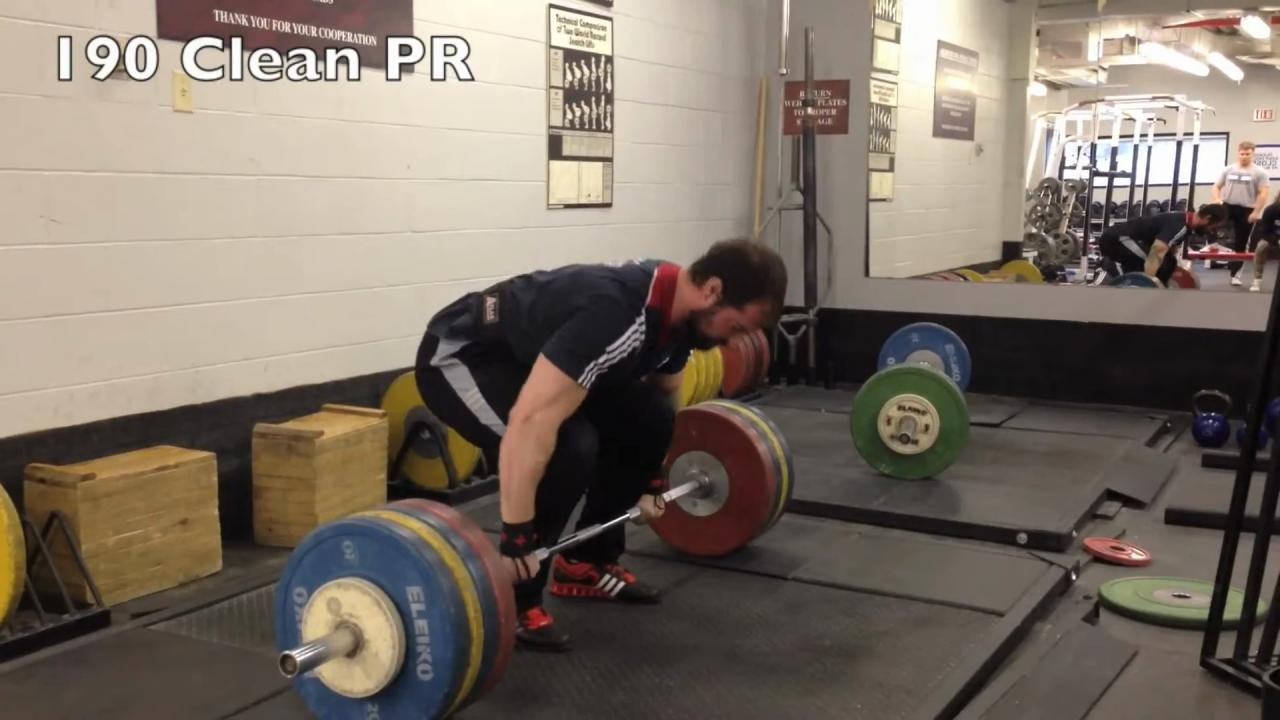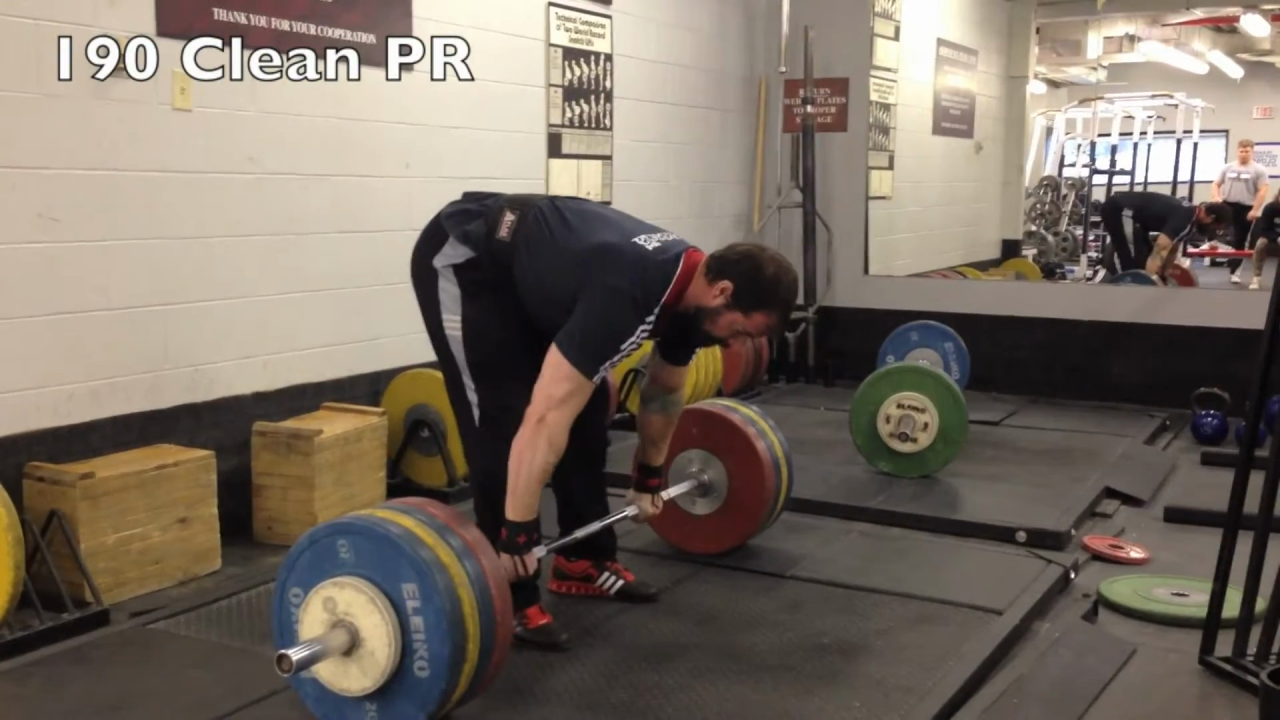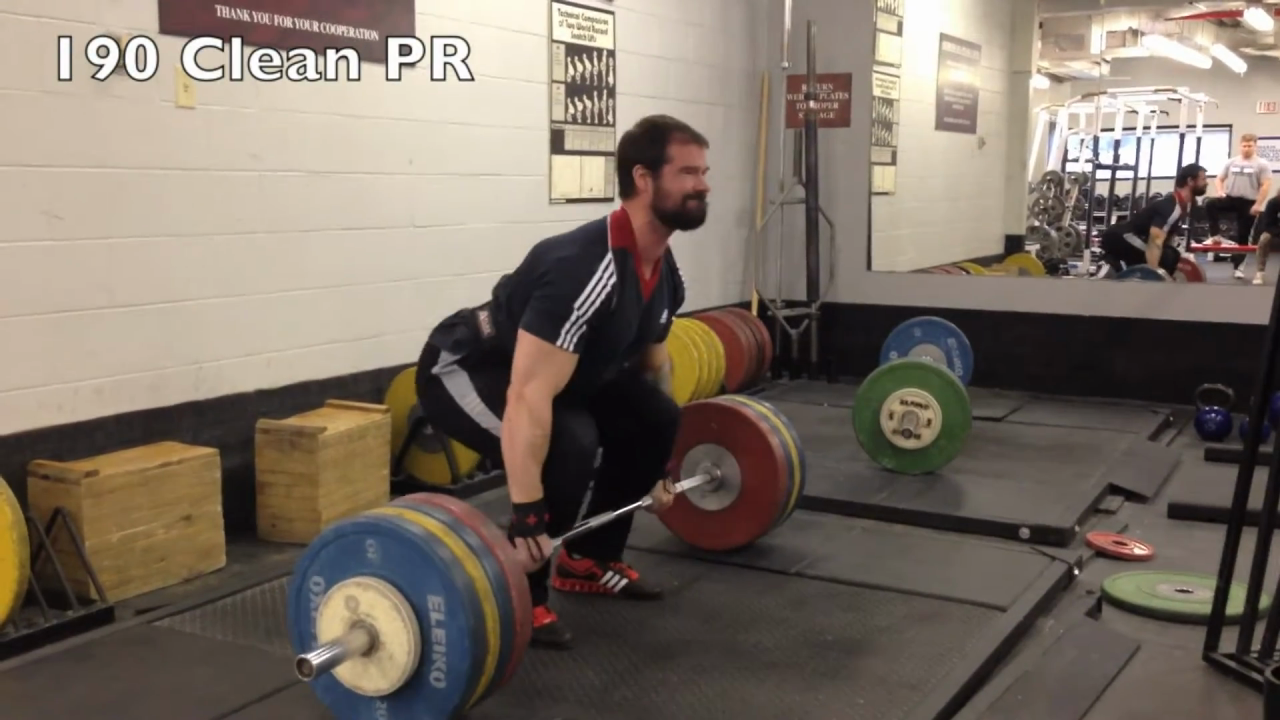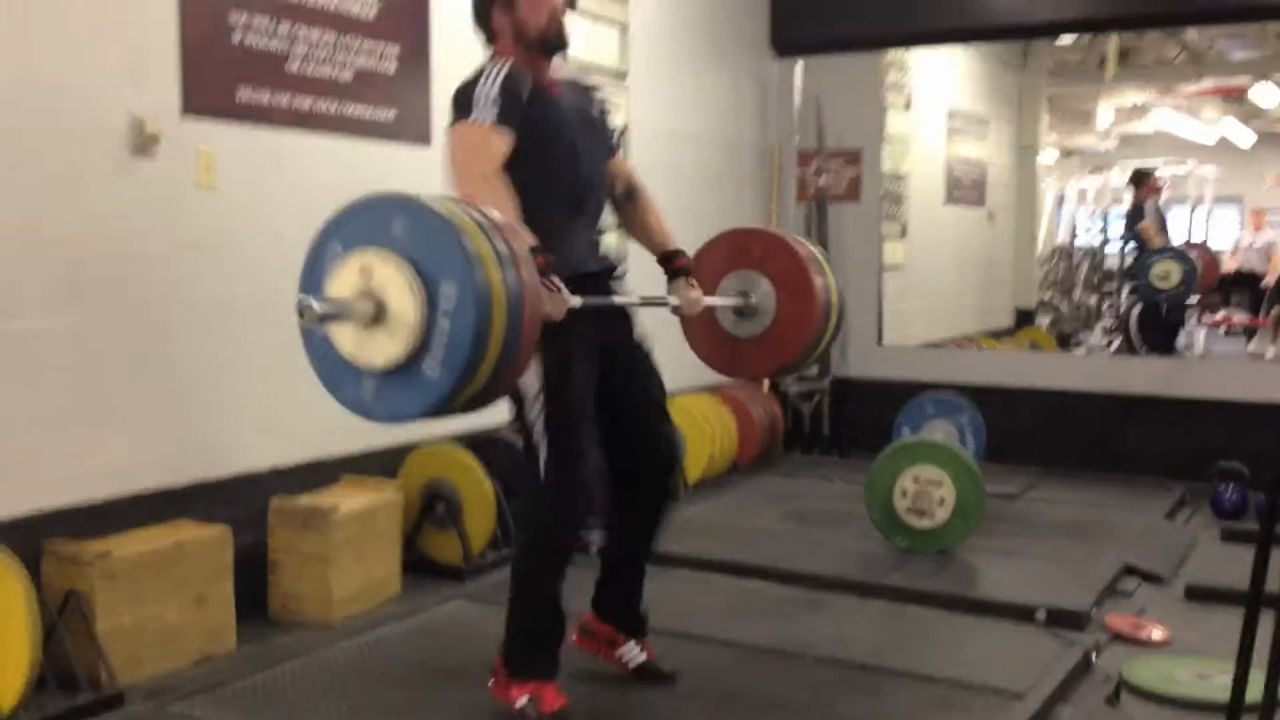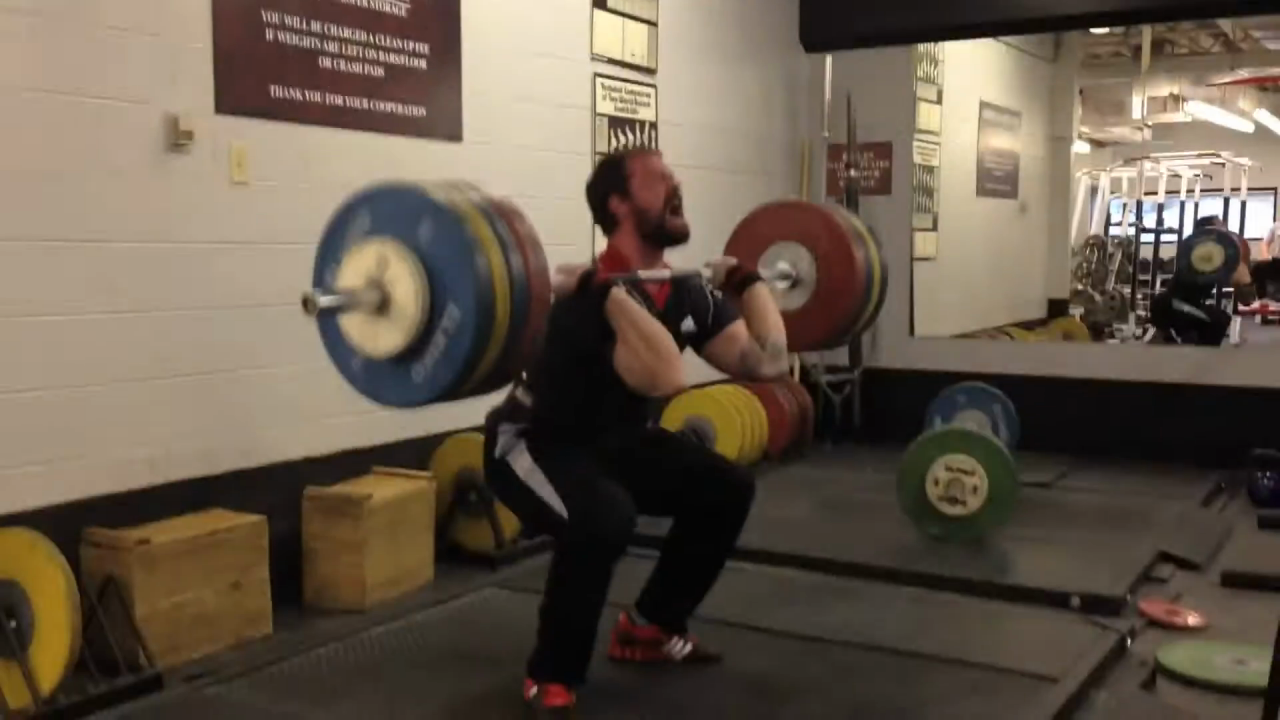
dt=1s
person 1, frame 1
left shoulder: (679, 307)
right shoulder: (615, 312)
left elbow: (664, 390)
right elbow: (530, 421)
left wrist: (651, 483)
right wrist: (516, 538)
left hip: (526, 353)
right hip: (460, 356)
left knee: (650, 420)
right knee: (571, 448)
left ankle: (586, 562)
right ankle: (511, 599)
person 1, frame 2
left shoulder: (688, 283)
right shoulder: (627, 294)
left elbow: (663, 390)
right elbow: (546, 417)
left wrist: (649, 478)
right wrist: (518, 535)
left hip: (526, 264)
right hip: (463, 258)
left knee: (586, 408)
right knee: (504, 420)
left ankle: (584, 559)
right ankle: (508, 596)
person 1, frame 3
left shoulder: (664, 274)
right shoulder: (583, 270)
left elbow: (651, 366)
right elbow: (528, 399)
left wrist: (656, 471)
right wrist: (527, 517)
right hip: (464, 369)
left knee: (657, 419)
right knee: (571, 444)
left ankle: (589, 559)
person 1, frame 4
left shoulder: (578, 100)
right shoulder: (497, 84)
left elbow: (624, 186)
right elbow: (476, 172)
left wrist: (676, 265)
right wrist: (530, 264)
left hip: (597, 300)
right hip: (536, 312)
left knee: (652, 458)
right knee: (568, 477)
left ankle: (613, 621)
person 1, frame 5
left shoulder: (687, 293)
right shoulder: (591, 300)
left elbow: (767, 360)
right elbow: (665, 377)
left wrist: (744, 279)
right wrist: (607, 290)
left hip: (613, 443)
right hip: (535, 445)
left knee: (725, 487)
right knee: (603, 517)
left ankle: (650, 626)
